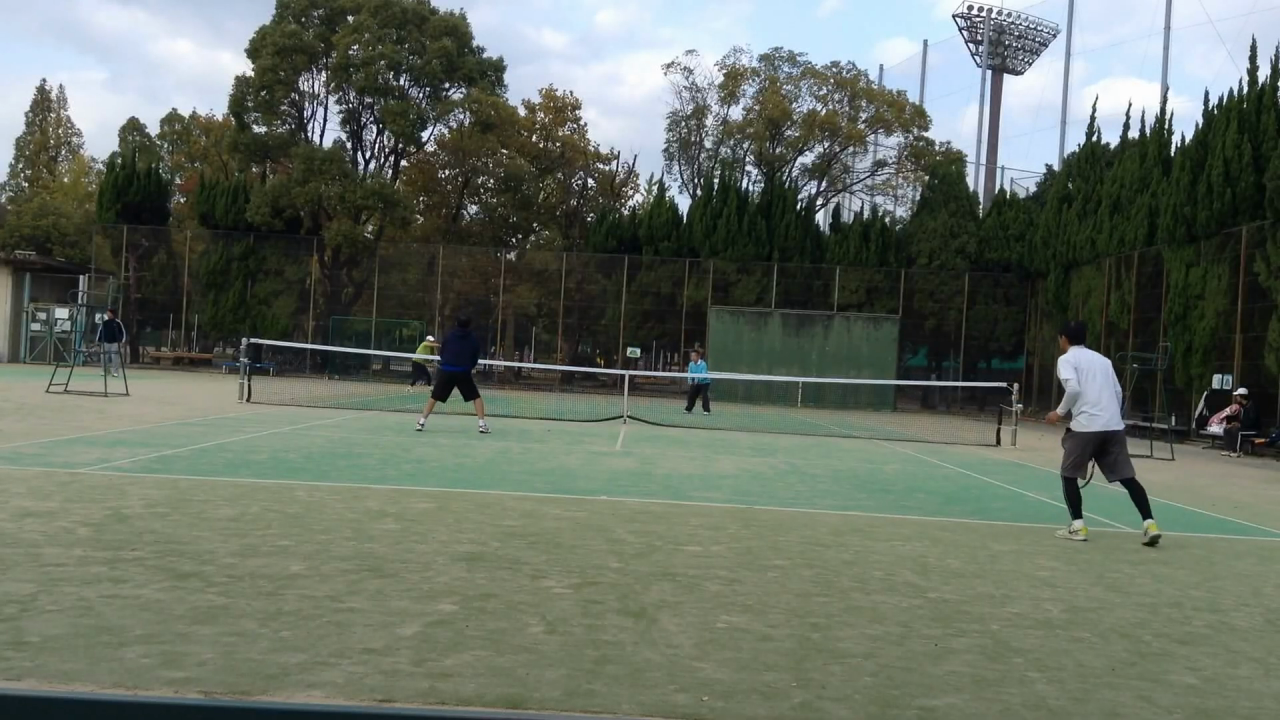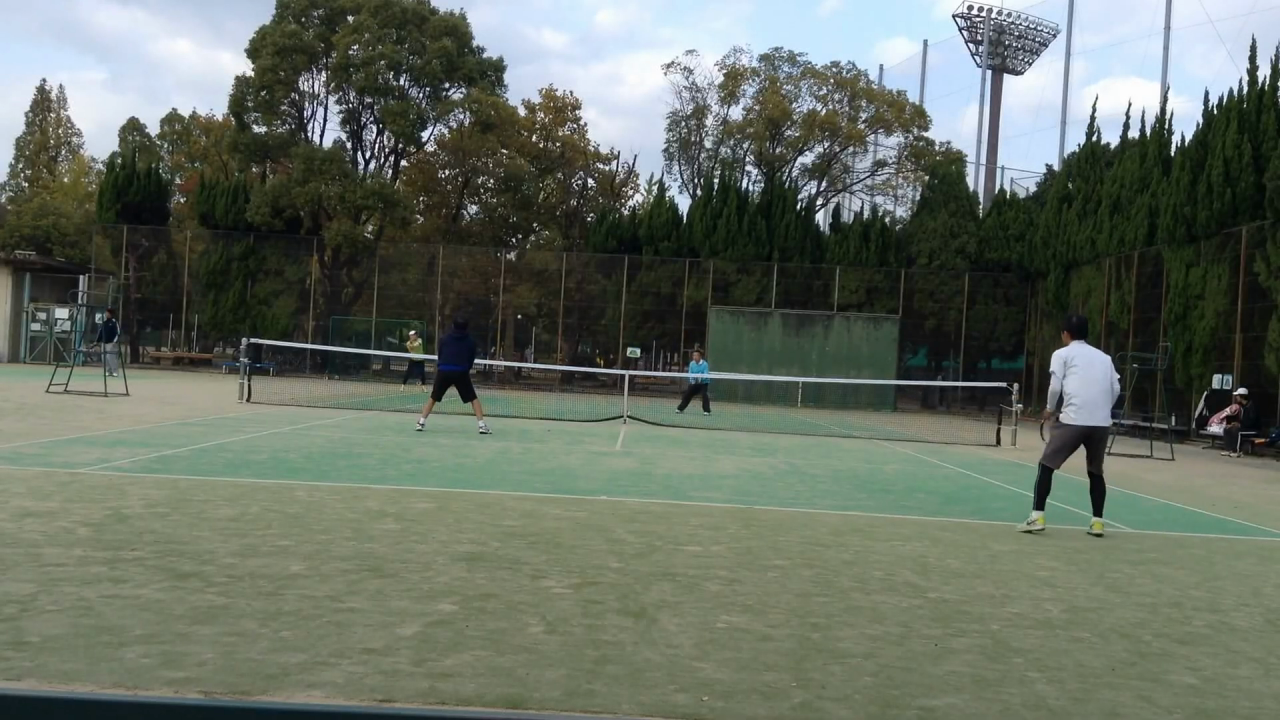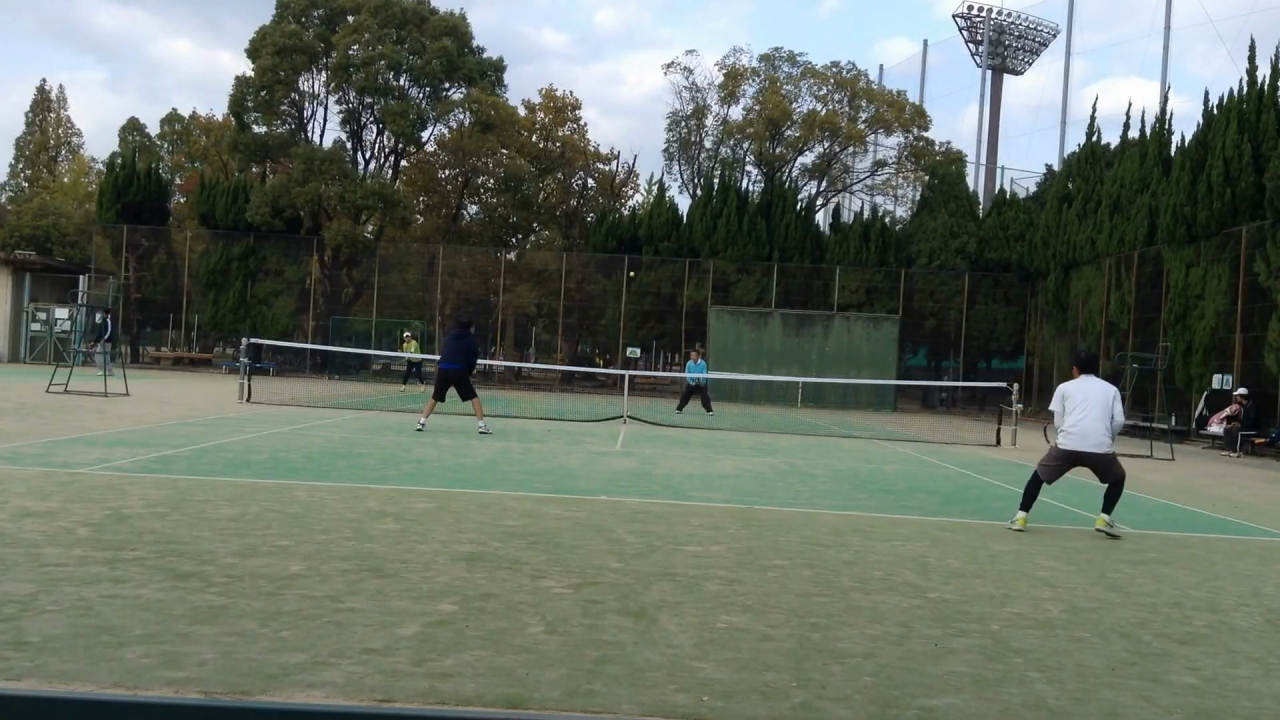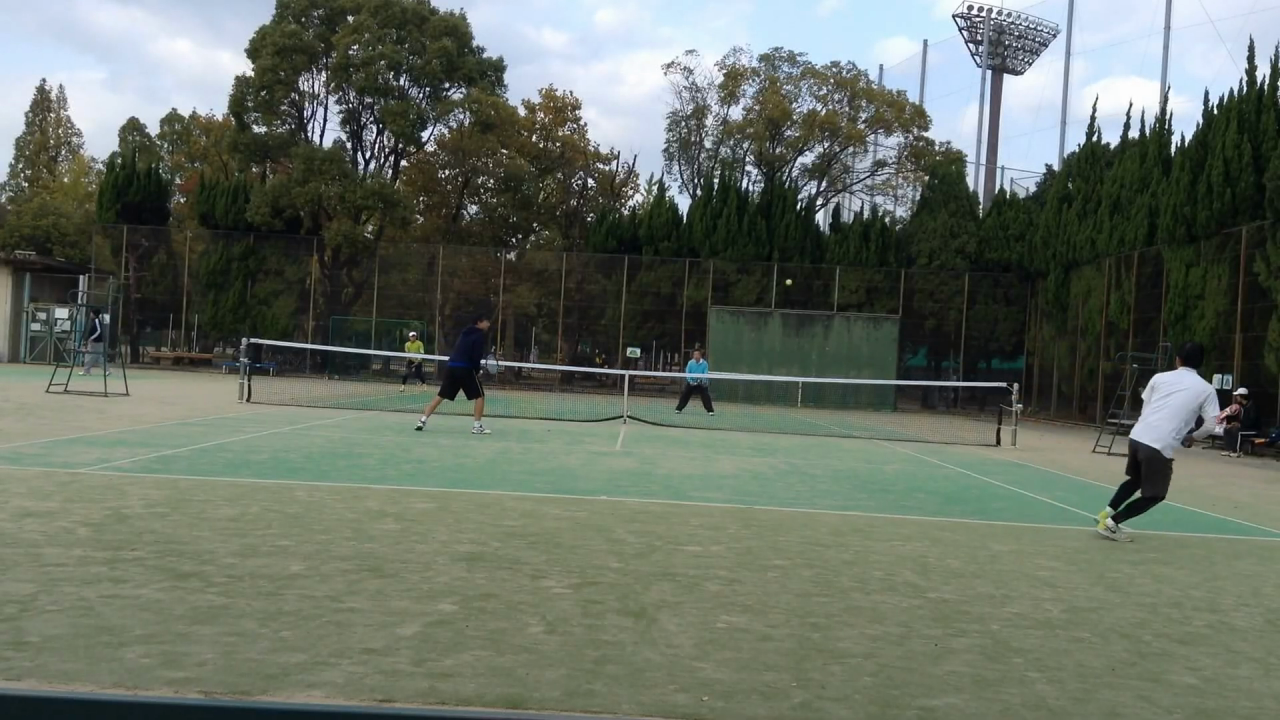
dt=0.3s
person 1, frame 1
left shoulder: (1066, 359)
right shoulder: (1103, 360)
left elbow: (1073, 389)
right elbow: (1118, 392)
left wrist: (1060, 412)
left hip: (1085, 427)
right hip: (1114, 426)
left knee: (1069, 475)
right knee: (1127, 478)
left ankle: (1077, 526)
right ankle: (1150, 525)
person 1, frame 2
left shoulder: (1062, 354)
right shoulder: (1105, 357)
left elbow: (1055, 387)
right elbow: (1116, 390)
left wrist: (1050, 409)
left hip: (1073, 420)
right hip: (1102, 423)
left knee: (1046, 465)
right knee: (1096, 472)
left ankle: (1038, 517)
right ankle: (1097, 522)
person 1, frame 3
left shoulder: (1064, 388)
right shoulder: (1111, 389)
left elbow: (1058, 422)
right elbow: (1119, 421)
left hip: (1068, 444)
right hip: (1100, 448)
left knee: (1040, 475)
right knee: (1118, 478)
left ankle: (1021, 517)
right ankle: (1104, 519)
person 1, frame 4
left shoulder: (1160, 378)
right shoulder: (1206, 389)
left elbow: (1145, 410)
right elbow: (1211, 425)
right wrist: (1192, 438)
left hip: (1137, 438)
right hip: (1160, 446)
left knee: (1136, 480)
right knee: (1154, 495)
left ankle: (1108, 515)
right ankle: (1110, 523)
